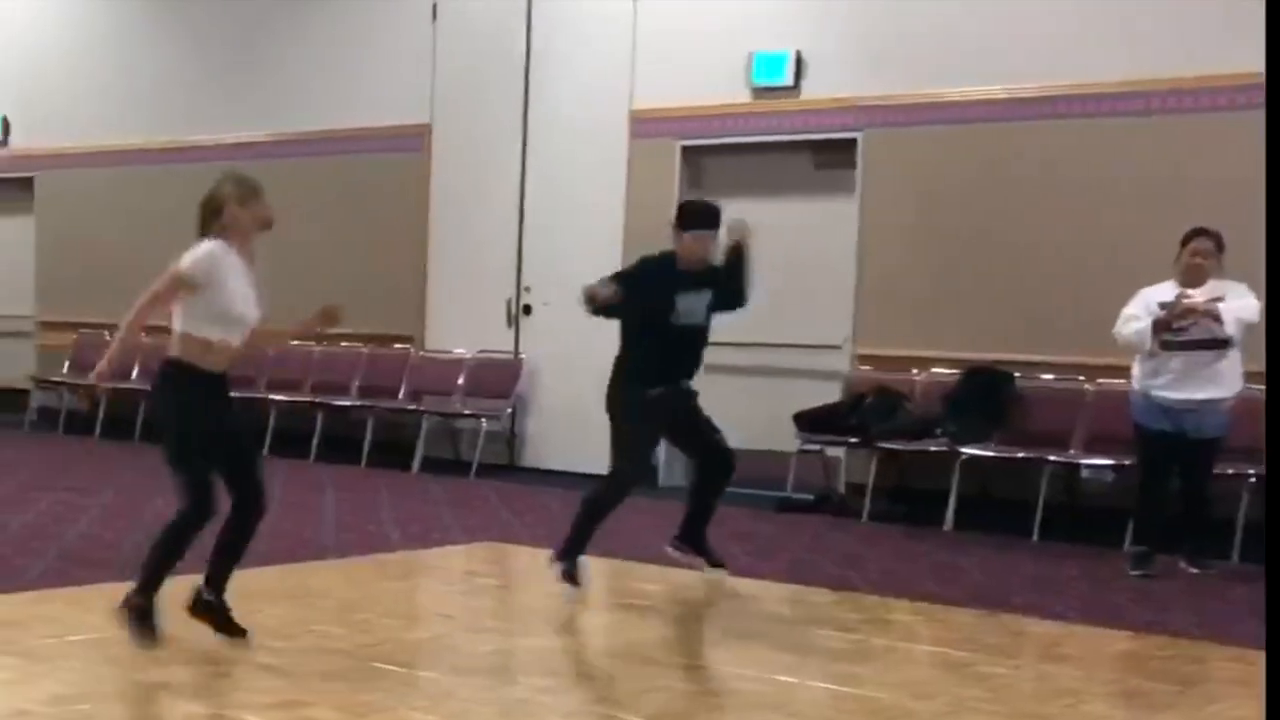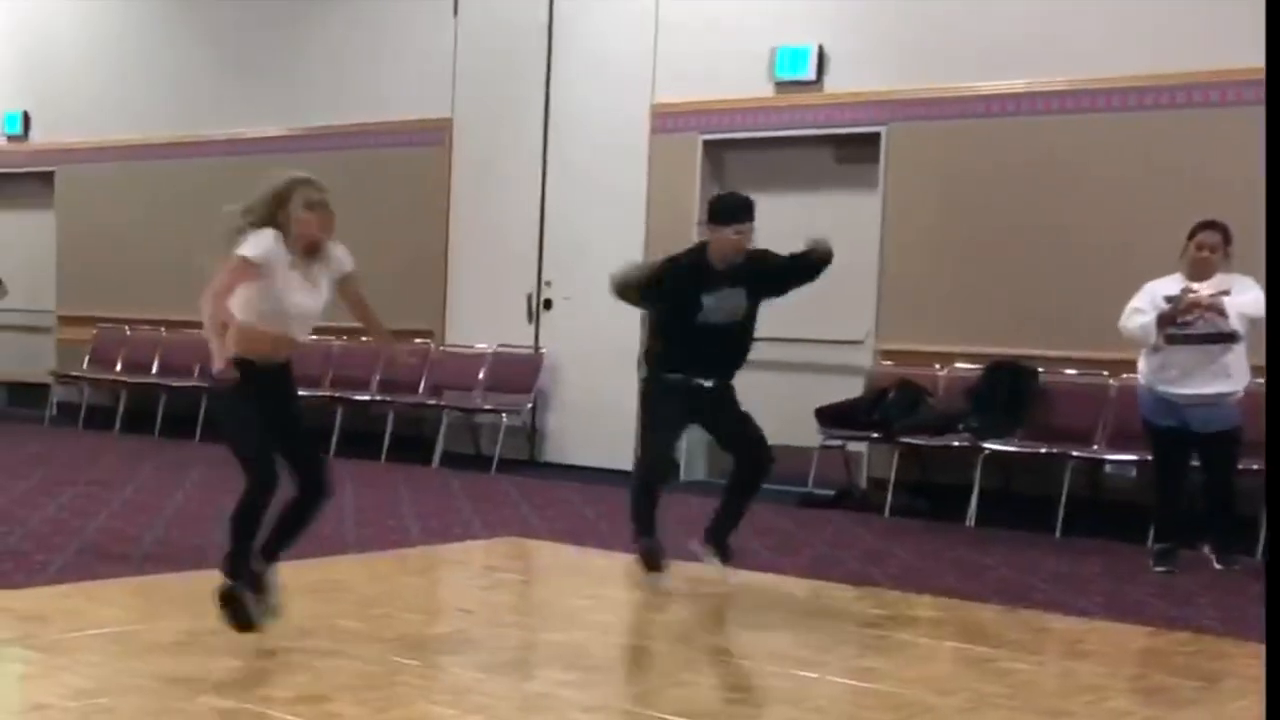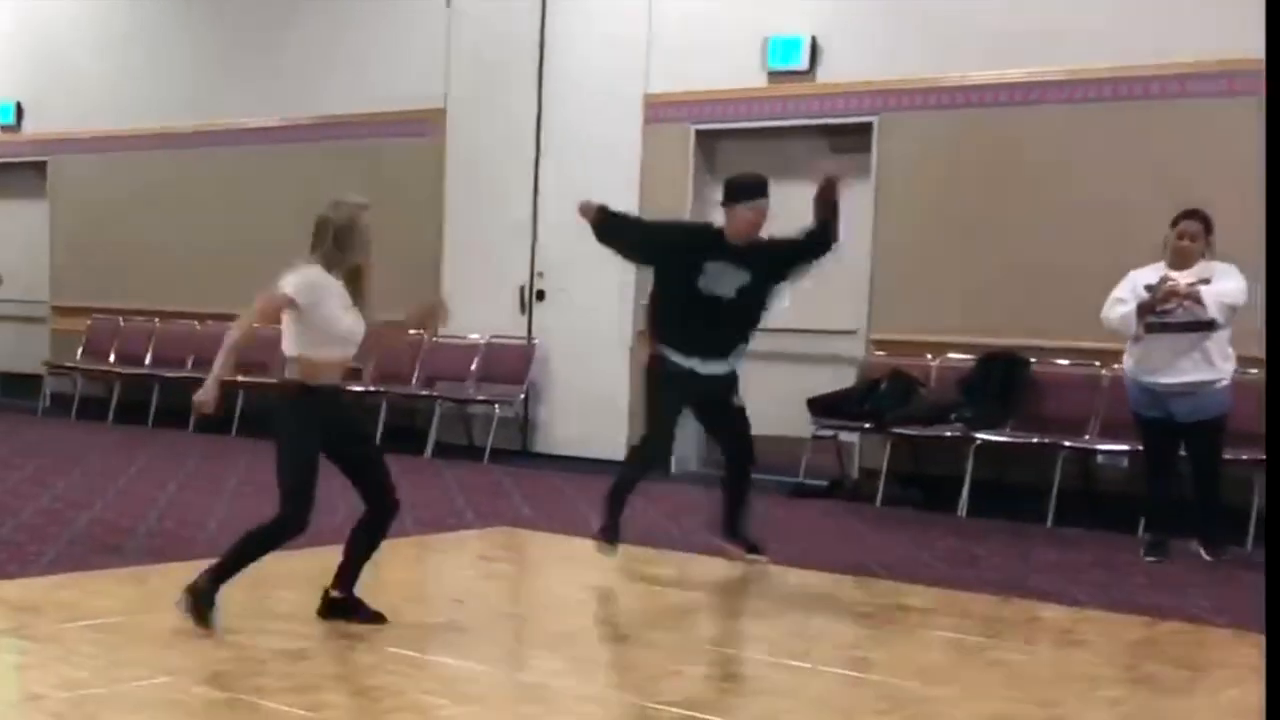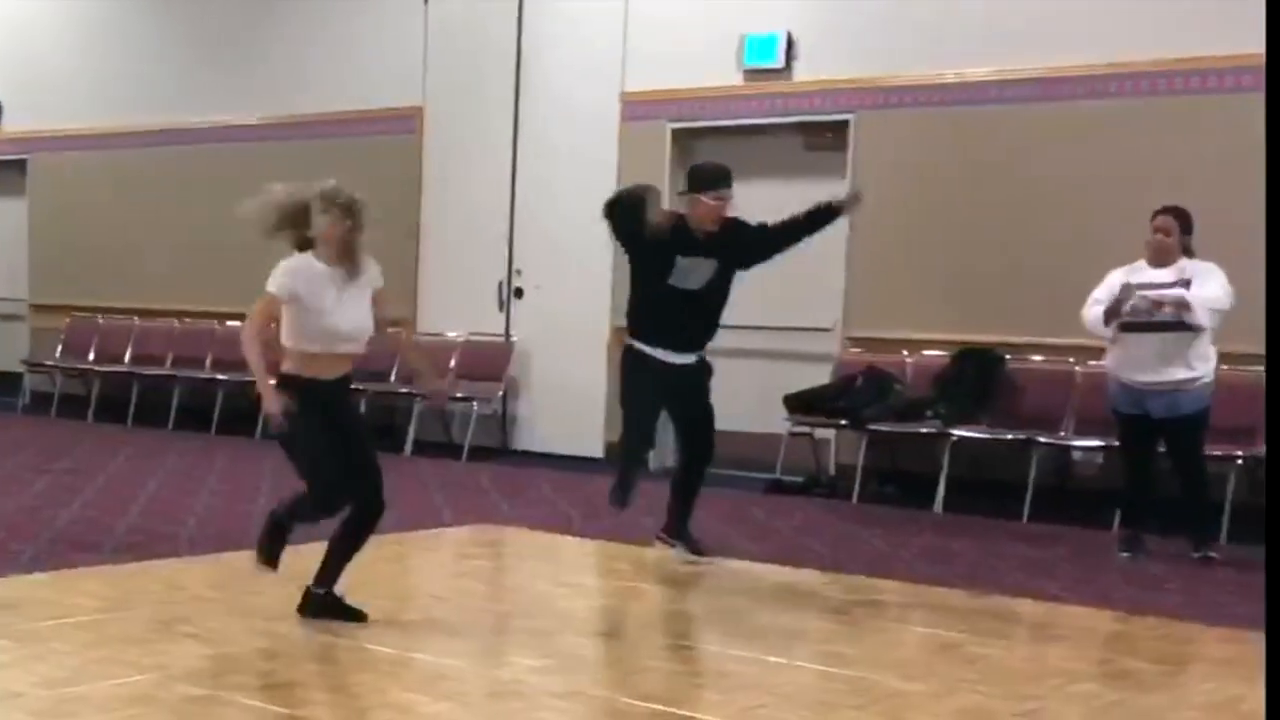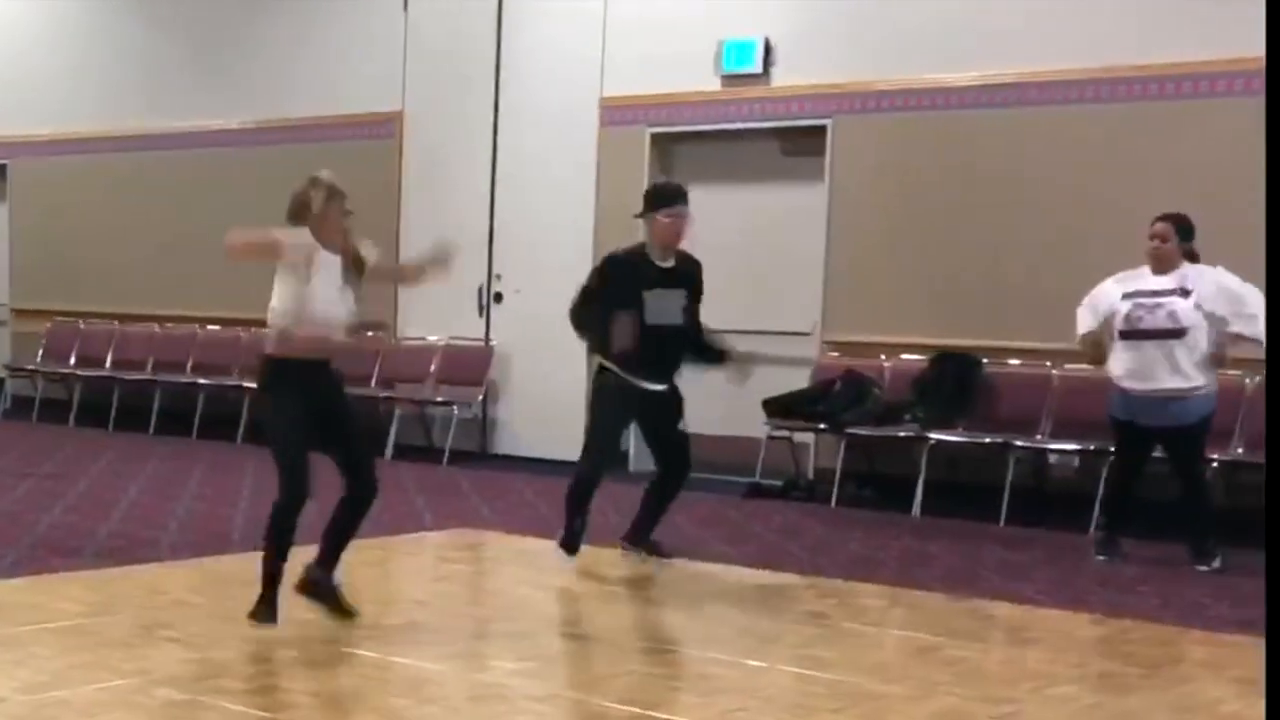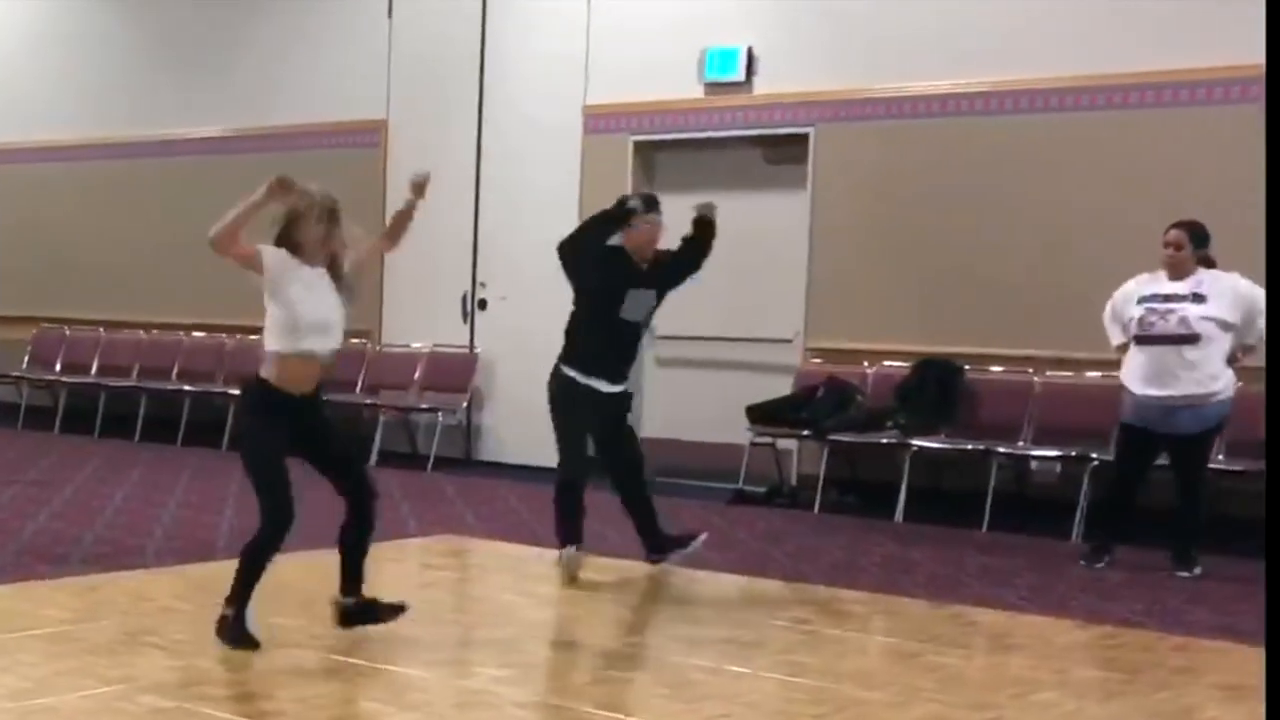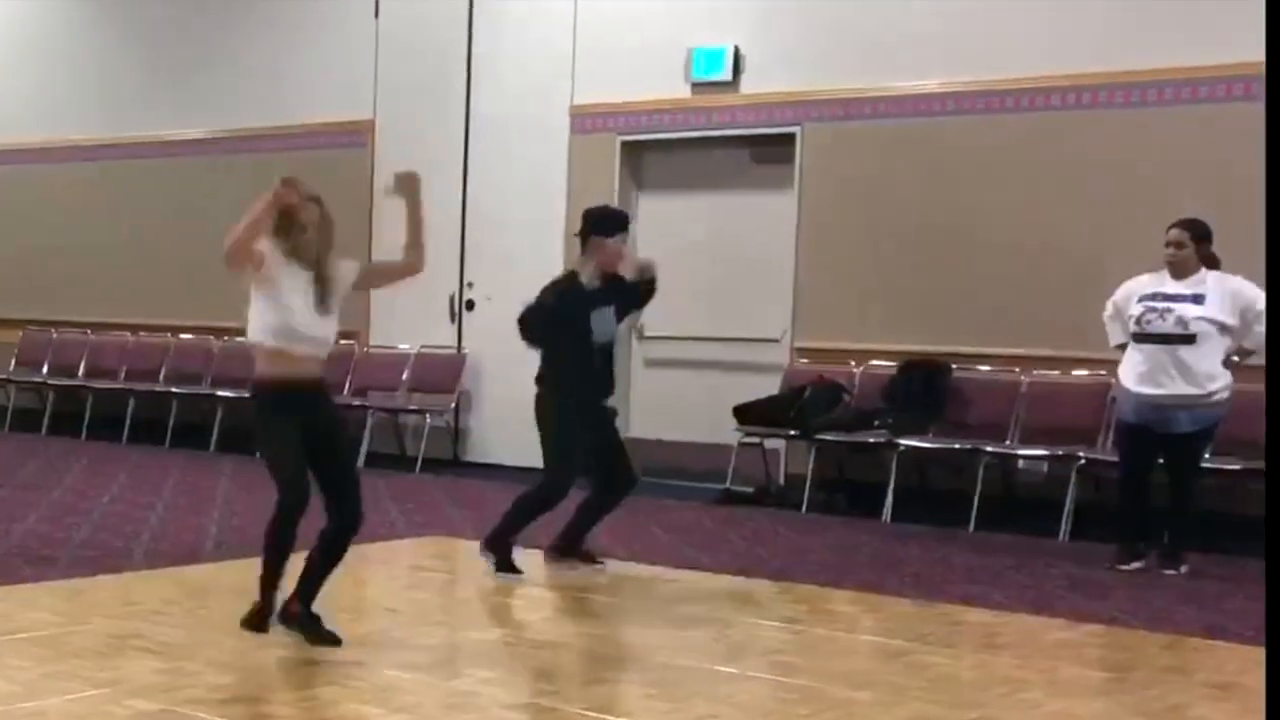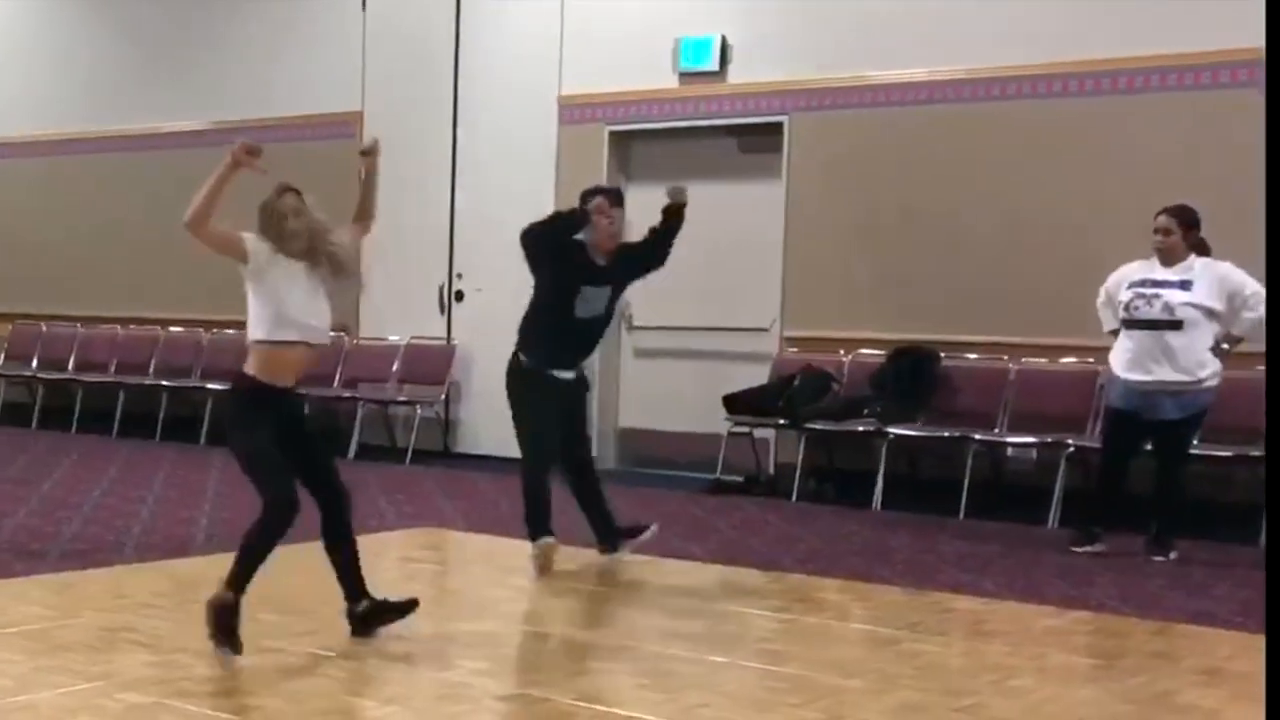
dt=0.3s
person 1, frame 1
left shoulder: (243, 263)
right shoulder: (209, 255)
right elbow: (149, 303)
left wrist: (307, 328)
right wrist: (113, 356)
left hip: (214, 391)
right hip: (182, 387)
left knee: (252, 498)
right knee: (201, 504)
left ankle: (211, 595)
right ankle: (141, 599)
person 1, frame 2
left shoulder: (332, 256)
right shoulder: (264, 244)
left elbow: (359, 307)
right elbow: (213, 298)
left wrist: (393, 342)
right wrist: (218, 351)
left hip: (278, 381)
right hip: (246, 382)
left knee: (315, 485)
right knee: (262, 485)
left ankle: (251, 572)
right ankle: (239, 579)
person 1, frame 3
left shoulder: (345, 284)
right shoulder: (308, 279)
right elbow: (243, 327)
left wrist: (414, 323)
right wrist: (215, 380)
left hip: (334, 404)
right hip: (304, 404)
left knee: (385, 502)
right knee: (293, 519)
left ankle: (338, 595)
right ankle: (207, 585)
person 1, frame 4
left shoulder: (365, 268)
right shoulder: (295, 271)
left elbow: (384, 323)
right elbow: (252, 333)
right wrist: (267, 390)
left hip: (339, 397)
right hip: (302, 398)
left knee: (372, 502)
right knee: (331, 494)
left ankle: (320, 593)
right ankle: (280, 521)
person 1, frame 5
left shoulder: (356, 254)
right shoulder: (297, 244)
left elbow: (400, 274)
right elbow: (235, 244)
left wrist: (429, 262)
right wrist: (284, 242)
left hip: (320, 377)
right hip: (286, 380)
left knee: (364, 483)
right knee: (295, 489)
left ankle: (319, 574)
right ankle: (269, 593)
person 1, frame 6
left shoulder: (339, 266)
right shoulder: (279, 263)
left elbow: (388, 240)
right elbow: (219, 241)
left wrist: (412, 201)
right wrist: (266, 197)
left hip: (308, 408)
right hip: (267, 406)
left knee: (363, 498)
right knee: (278, 521)
left ankle: (351, 598)
right ankle: (233, 614)
person 1, frame 7
left shoulder: (337, 274)
right shoulder: (265, 260)
left elbow: (412, 265)
right elbow: (231, 253)
left wrist: (412, 203)
right wrist: (272, 201)
left hip: (317, 402)
right hip: (275, 404)
left knee: (348, 515)
right knee: (293, 501)
left ankle: (298, 607)
right ankle: (266, 599)
person 1, frame 8
left shoulder: (321, 262)
right shoulder: (260, 256)
left elbow: (361, 224)
right elbow: (195, 224)
left wrist: (370, 173)
right wrist: (231, 165)
left hip: (288, 406)
right hip: (252, 404)
left knee: (335, 501)
right knee: (282, 503)
left ankle: (361, 607)
right ankle: (226, 599)
person 2, frame 1
left shoulder: (710, 277)
right shoulder: (651, 273)
left elbow: (732, 297)
right elbow: (609, 300)
left wrist: (737, 249)
right wrist: (601, 295)
left hip: (675, 393)
right hip: (636, 394)
left knee: (719, 462)
right knee: (625, 478)
left ankle: (690, 540)
right ankle: (568, 553)
person 2, frame 2
left shoulder: (761, 269)
right shoulder: (683, 270)
left elbow: (797, 269)
right elbow: (645, 293)
left wrist: (817, 255)
right wrist: (633, 282)
left hip: (714, 387)
right hip: (669, 385)
left knee: (756, 456)
right knee: (656, 465)
left ankle: (715, 537)
right ankle: (645, 539)
person 2, frame 3
left shoulder: (769, 256)
right shoulder: (688, 242)
left elbow: (819, 242)
right elbow: (635, 233)
left wrist: (827, 198)
right wrist: (600, 217)
left hip: (719, 376)
right hip: (672, 370)
left knee: (741, 454)
right knee: (655, 449)
left ankle: (733, 530)
right ankle: (613, 512)
person 2, frame 4
left shoulder: (732, 237)
right shoulder: (662, 231)
left elbow: (784, 232)
right elbow: (616, 210)
left wrist: (835, 208)
right wrist: (646, 204)
left hip: (689, 364)
right hip: (645, 361)
left knee: (698, 450)
right knee: (637, 442)
left ankle: (675, 529)
right ankle: (625, 482)
person 2, frame 5
left shoulder: (689, 271)
right shoulder: (620, 267)
right elbow: (583, 313)
left wrist: (721, 356)
right wrist: (606, 333)
left hip: (660, 388)
right hip: (617, 384)
left knee: (676, 464)
right knee: (596, 460)
left ankle: (638, 535)
right ankle: (571, 536)
person 2, frame 6
left shoulder: (655, 268)
right shoulder: (602, 263)
left elbow: (686, 261)
right elbow: (571, 250)
left wrist: (704, 228)
right wrist: (620, 213)
left hip: (610, 390)
right hip: (575, 387)
left knee: (626, 468)
right knee: (573, 465)
left ankle: (657, 543)
right ankle: (569, 544)
person 2, frame 7
left shoulder: (612, 287)
right shoulder: (564, 292)
left elbow: (633, 299)
right elbow: (532, 328)
left wrist: (644, 281)
right wrist: (583, 287)
left hip: (593, 406)
right hip: (562, 406)
left knee: (619, 480)
right knee: (557, 484)
left ankle: (566, 545)
right ankle: (497, 544)
person 2, frame 8
left shoulder: (620, 261)
right shoulder: (564, 254)
left elbow: (654, 251)
right elbow: (533, 238)
left wrist: (674, 211)
right wrist: (583, 217)
left hip: (567, 376)
right hip: (531, 374)
left knee: (578, 457)
right knee: (540, 450)
left ankle: (609, 534)
right ankle: (541, 534)
person 3, frame 1
left shoulder: (1232, 292)
right shoulder: (1152, 295)
left elbow: (1248, 312)
right elbow: (1126, 334)
left wrist: (1206, 309)
right wrist: (1165, 320)
left hip: (1208, 409)
right hip: (1157, 405)
left knee: (1196, 483)
right knee: (1153, 480)
left ankle: (1192, 550)
right ankle: (1143, 549)
person 3, frame 2
left shoulder: (1239, 285)
right shoulder: (1158, 288)
left elbow: (1252, 308)
right elbow: (1131, 326)
left wrist: (1211, 304)
right wrist: (1171, 314)
left hip: (1220, 403)
right hip: (1165, 400)
left knee: (1221, 477)
right knee: (1169, 478)
left ankle: (1219, 544)
right ankle: (1165, 545)
person 3, frame 3
left shoulder: (1222, 273)
right shoulder: (1140, 277)
left elbow: (1232, 296)
right elbow: (1113, 316)
left wrist: (1188, 292)
right wrist: (1150, 303)
left hip: (1206, 391)
right hip: (1151, 390)
left knee: (1207, 468)
right knee: (1158, 468)
left ankle: (1208, 537)
right ankle: (1156, 536)
person 3, frame 4
left shoulder: (1202, 272)
right shoulder: (1122, 276)
left elbow: (1216, 300)
right elbow: (1093, 313)
left wrist: (1174, 301)
right wrist: (1114, 309)
left hip: (1185, 390)
right hip: (1131, 389)
left knee: (1190, 466)
right knee: (1136, 465)
left ankle: (1201, 538)
right ankle: (1132, 531)
person 3, frame 5
left shoulder: (1208, 280)
right shoulder: (1123, 282)
left elbow: (1253, 306)
right elbow: (1089, 307)
left wrist: (1225, 344)
right wrist: (1091, 337)
left hip: (1188, 398)
right hip: (1131, 397)
left knee: (1191, 475)
right knee: (1124, 470)
left ankle: (1203, 546)
right ankle: (1108, 534)
person 3, frame 6
left shoulder: (1226, 287)
right shoulder: (1140, 287)
left elbow: (1260, 312)
right elbow: (1113, 314)
left wrist: (1239, 351)
right wrist: (1125, 349)
left hip: (1199, 406)
right hip: (1142, 402)
left knee: (1190, 483)
right knee: (1125, 475)
left ankle: (1185, 553)
right ankle: (1101, 543)
person 3, frame 7
left shoulder: (1228, 289)
right shoulder: (1141, 286)
left elbow: (1261, 318)
right elbow: (1113, 312)
left wrist: (1235, 357)
right wrist: (1129, 352)
left hip: (1194, 405)
right hip: (1138, 400)
left knee: (1182, 482)
right knee: (1132, 476)
left ankle: (1174, 551)
right ankle: (1134, 545)
person 3, frame 8
left shoulder: (1217, 275)
right shoulder: (1131, 273)
left elbow: (1257, 305)
right elbow: (1105, 301)
left wrist: (1223, 345)
left hip: (1183, 391)
right hip: (1127, 386)
left knee: (1170, 467)
right knee: (1112, 460)
left ankle: (1162, 538)
right ankle: (1092, 528)
